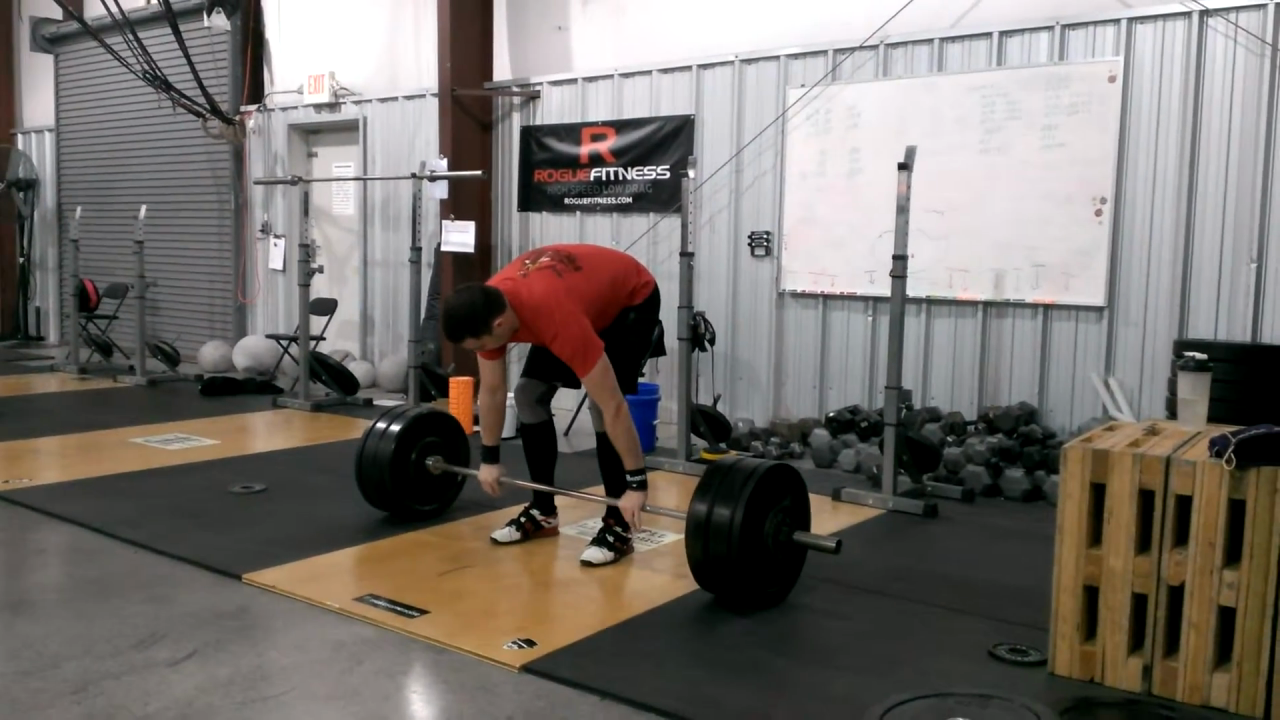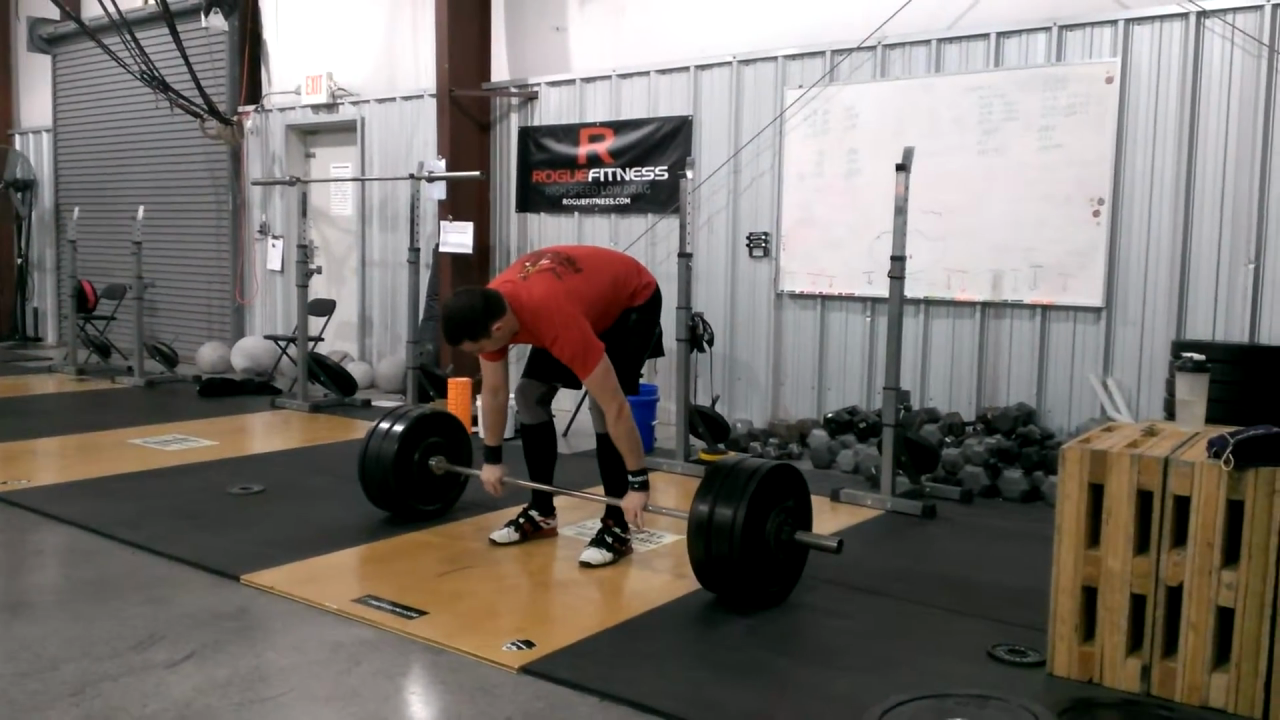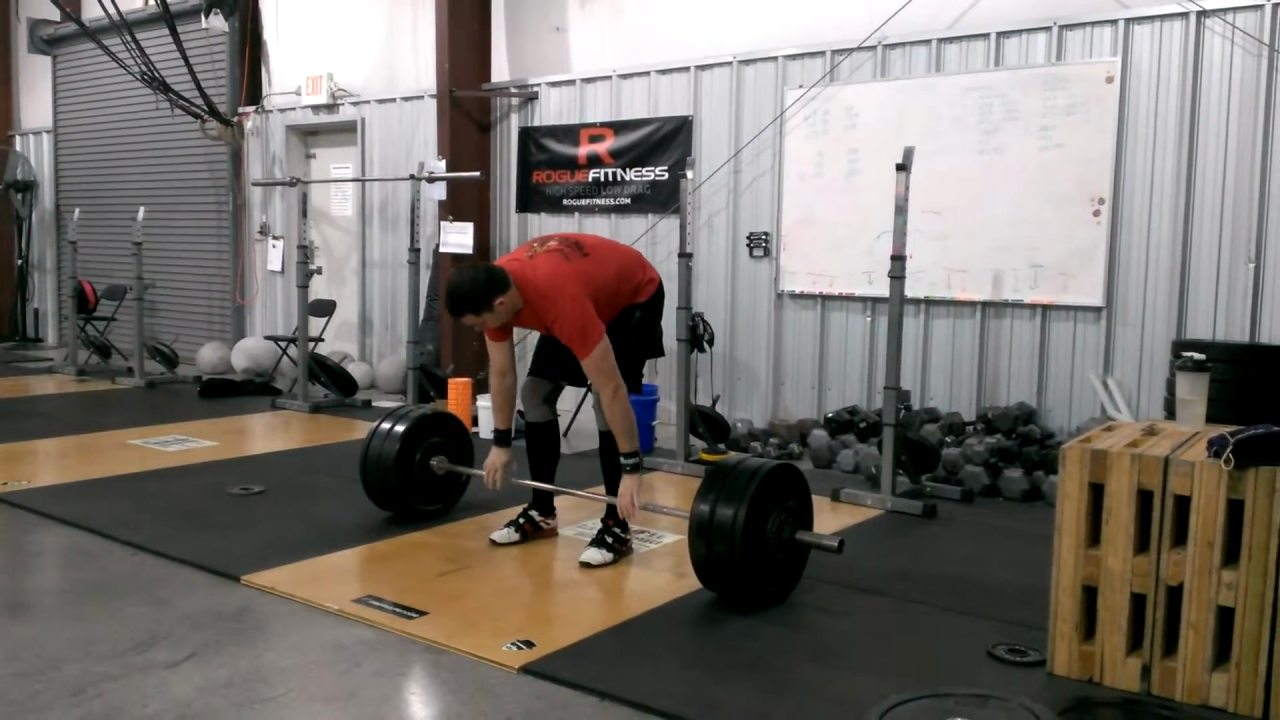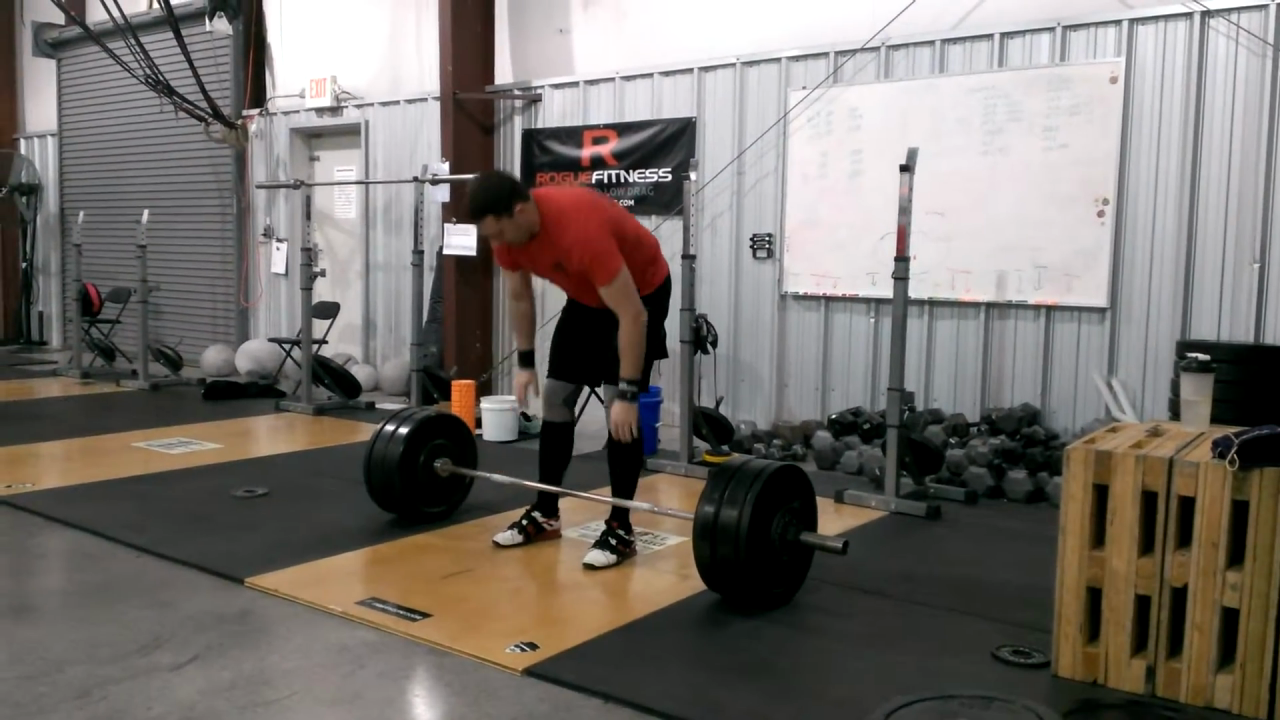
dt=0.3s
person 1, frame 1
left shoulder: (559, 320)
right shoulder: (486, 308)
left elbow: (612, 406)
right elbow: (491, 391)
left wrist: (636, 484)
right wrist: (489, 459)
left hip: (632, 300)
right hip: (585, 290)
left knee: (598, 403)
right knee: (529, 394)
left ankle: (618, 527)
right ankle: (542, 511)
person 1, frame 2
left shoulder: (558, 322)
right shoulder: (490, 309)
left elbow: (615, 407)
right elbow: (494, 392)
left wrist: (638, 484)
right wrist: (492, 458)
left hip: (634, 301)
right hip: (588, 293)
left knee: (600, 404)
right knee: (529, 395)
left ankle: (616, 527)
right ankle: (541, 512)
person 1, frame 3
left shoulder: (561, 301)
right shoulder: (495, 289)
left elbow: (612, 390)
right elbow: (501, 373)
left wrist: (631, 469)
right wrist: (501, 443)
left hip: (635, 299)
right hip: (592, 289)
left knee: (601, 401)
right knee: (535, 393)
left ankle: (616, 528)
right ankle: (541, 512)
person 1, frame 4
left shoulder: (580, 229)
right shoulder: (509, 229)
left elbow: (632, 316)
right elbow: (519, 298)
left wrist: (626, 393)
right wrist: (524, 364)
left hip: (644, 292)
right hip: (585, 298)
left knee: (616, 412)
right knee: (556, 397)
left ankle: (620, 529)
right ankle: (543, 513)
